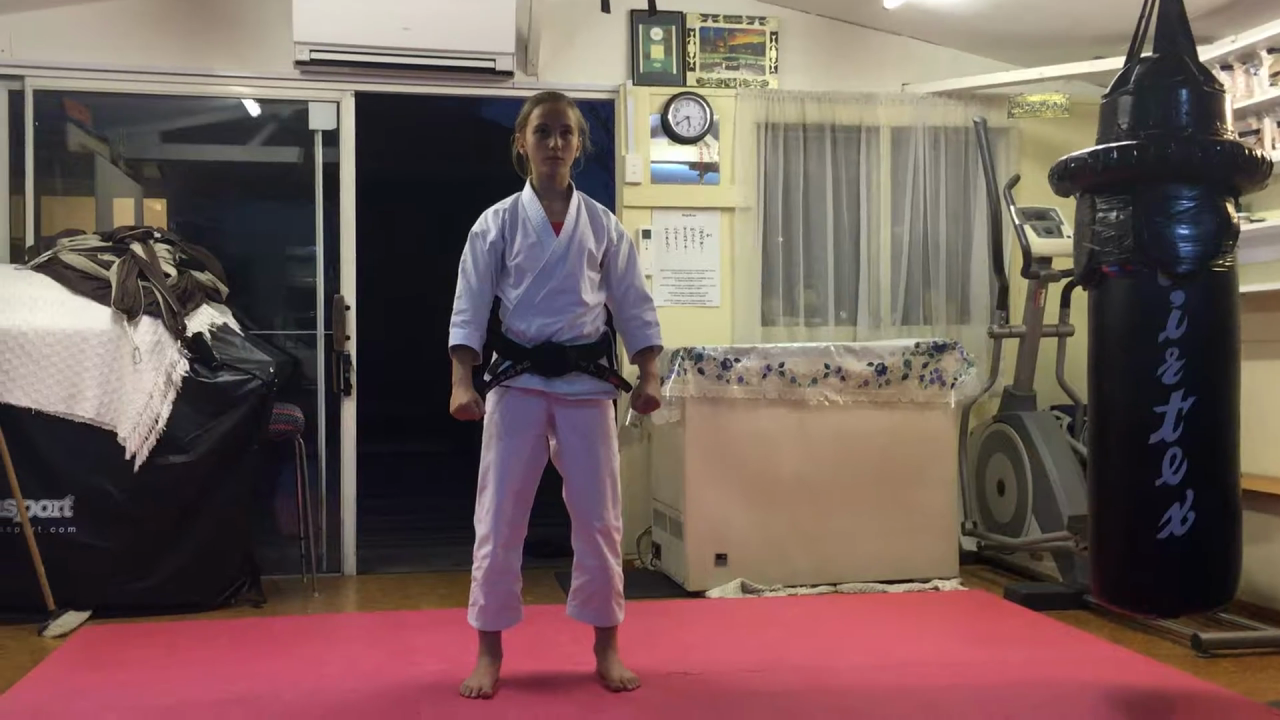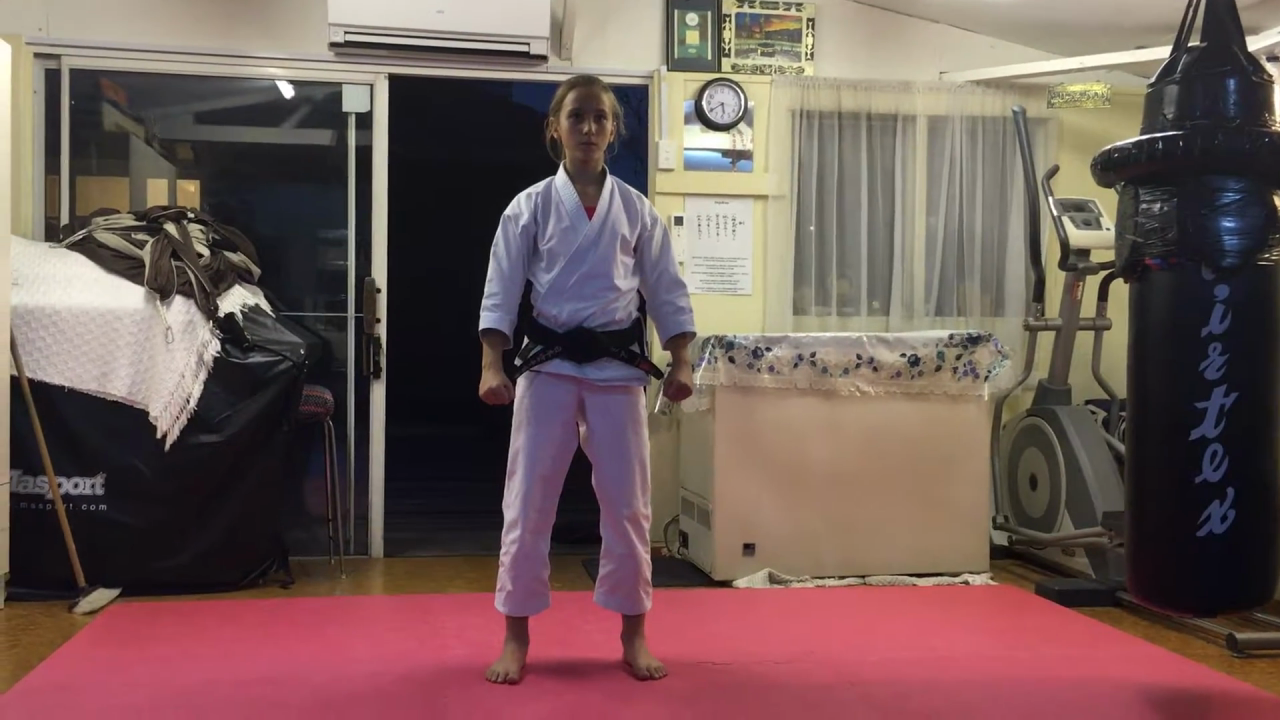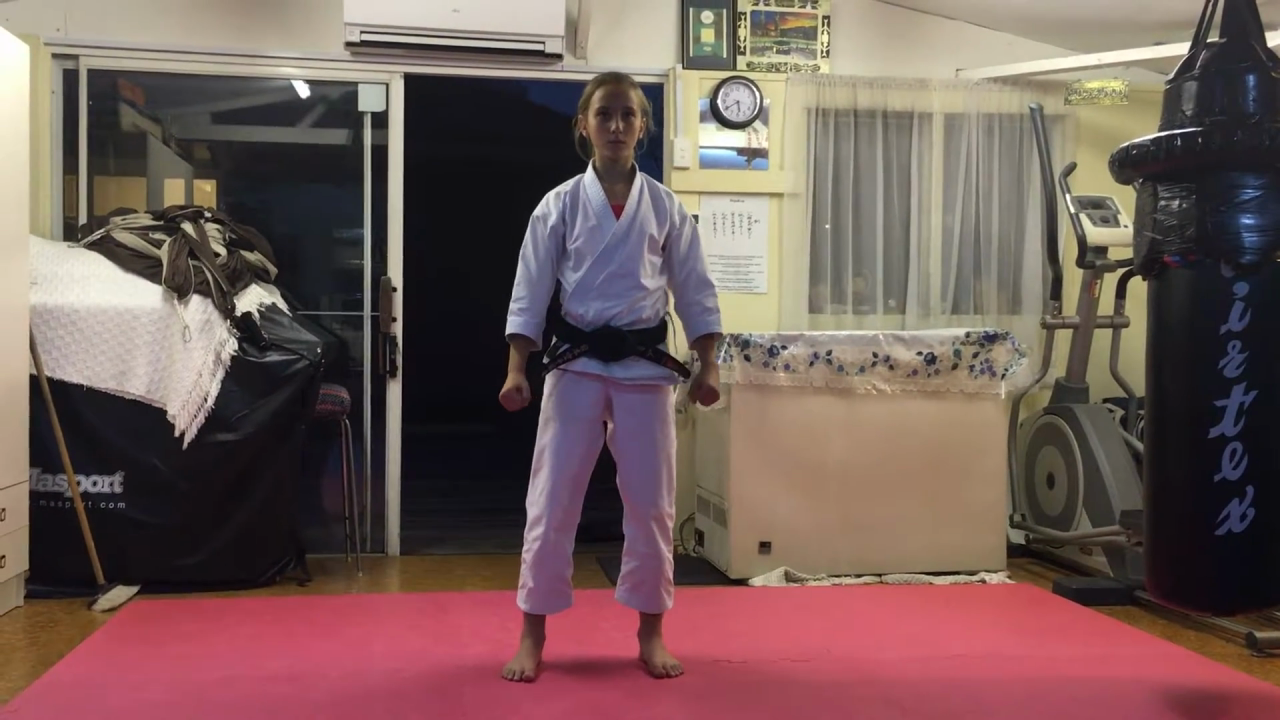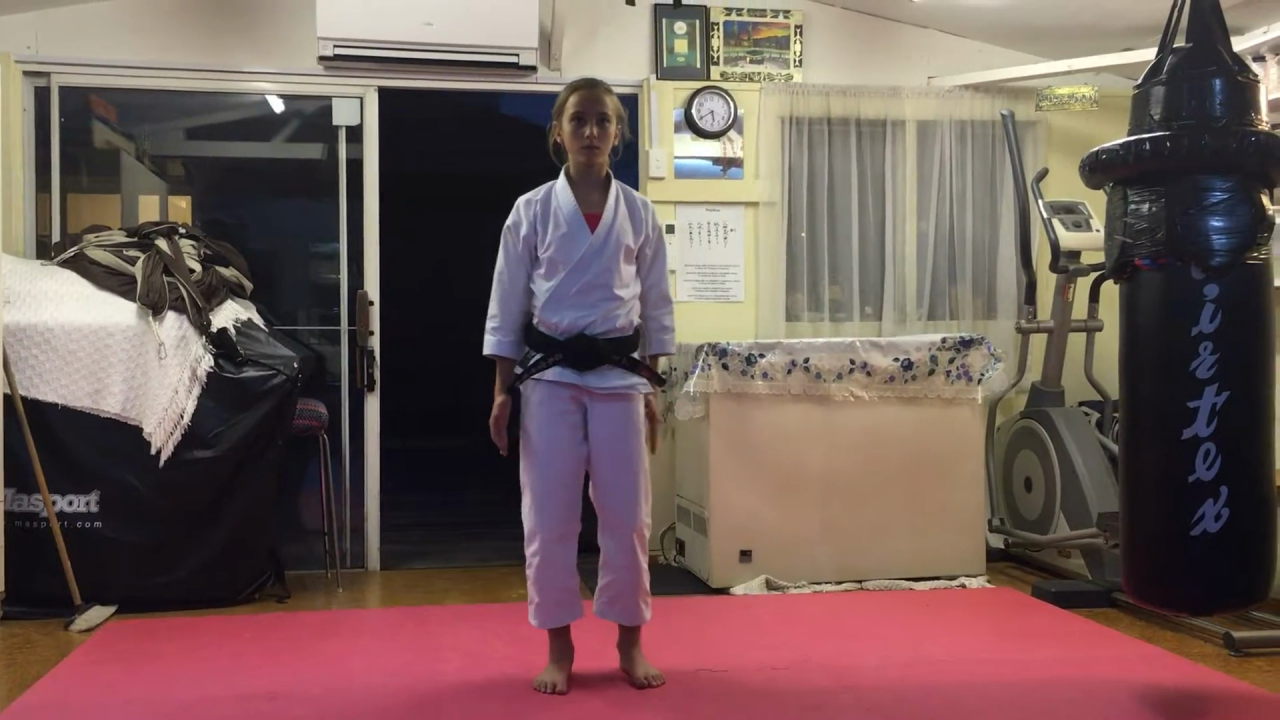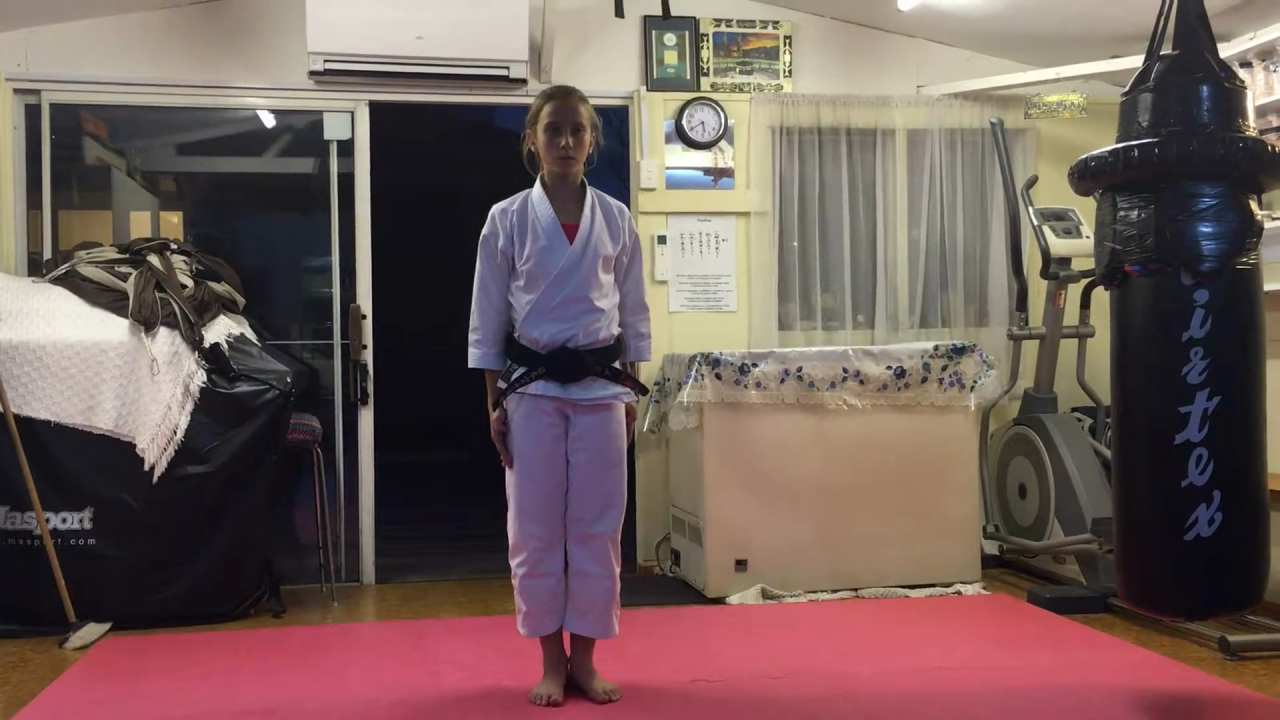
dt=1s
person 1, frame 1
left shoulder: (603, 225)
right shoulder: (497, 222)
left elbow: (633, 304)
right elbow: (470, 306)
left wrist: (648, 376)
right wrist: (462, 383)
left hip: (586, 380)
right hip: (518, 379)
left knee: (598, 515)
right knee: (500, 515)
left ankle: (606, 645)
right ankle: (489, 649)
person 1, frame 2
left shoulder: (636, 209)
right shoulder: (530, 206)
left elbow: (666, 289)
right elbow: (501, 289)
left wrist: (680, 363)
right wrist: (491, 365)
left hip: (617, 367)
right hip: (548, 365)
left knee: (627, 502)
right knee: (528, 500)
left ankle: (633, 632)
right ankle: (515, 635)
person 1, frame 3
left shoulder: (665, 206)
right shoulder: (560, 204)
left elbow: (695, 289)
right elbow: (530, 291)
left wrist: (707, 365)
right wrist: (516, 368)
left hip: (645, 364)
right hip: (577, 362)
left knee: (651, 501)
right knee: (553, 498)
left ankle: (650, 631)
right ankle: (533, 633)
person 1, frame 4
left shoulder: (638, 213)
right shoulder: (533, 210)
left elbow: (656, 305)
right elbow: (507, 303)
left wrist: (651, 386)
right wrist: (503, 389)
left hip: (617, 374)
right hip: (550, 374)
left knee: (626, 514)
right knee: (549, 514)
left ankle: (630, 642)
right ankle: (559, 646)
person 1, frame 5
left shoulder: (615, 219)
right shoulder: (507, 219)
left elbow: (633, 312)
right elbow: (488, 317)
left wrist: (629, 393)
right wrist: (495, 402)
left hip: (599, 384)
right hip: (532, 385)
left knee: (597, 525)
right knee: (535, 525)
left ankle: (584, 657)
right ankle: (551, 660)
